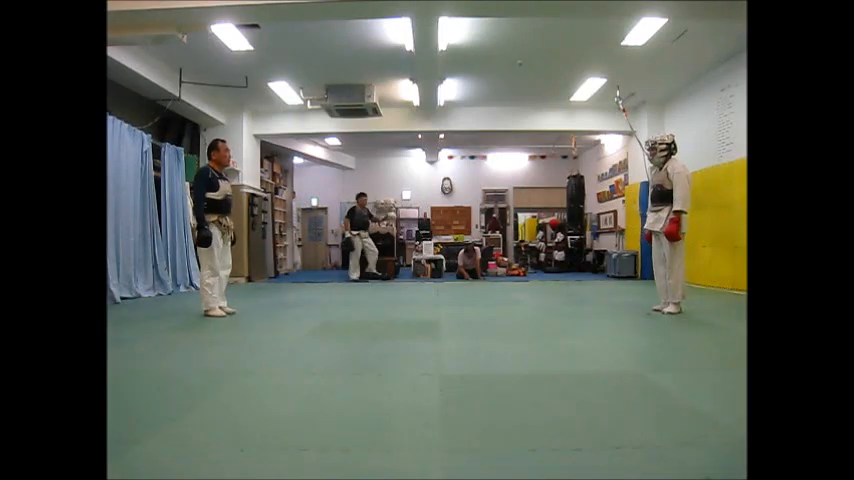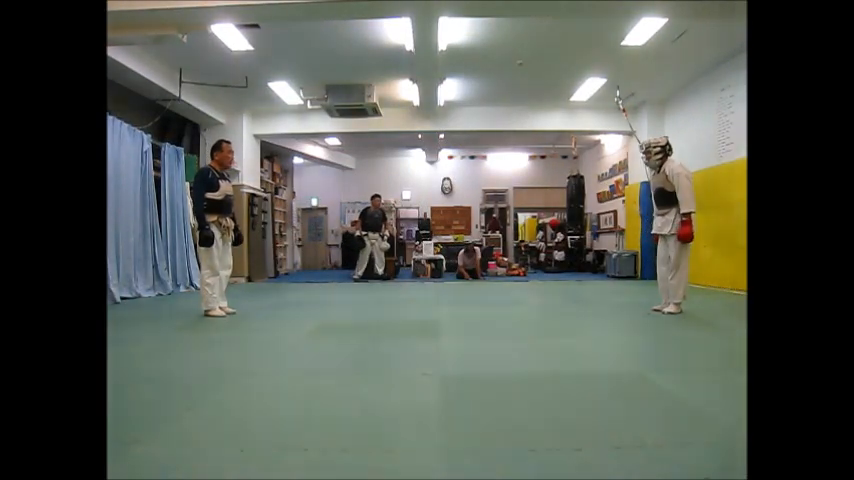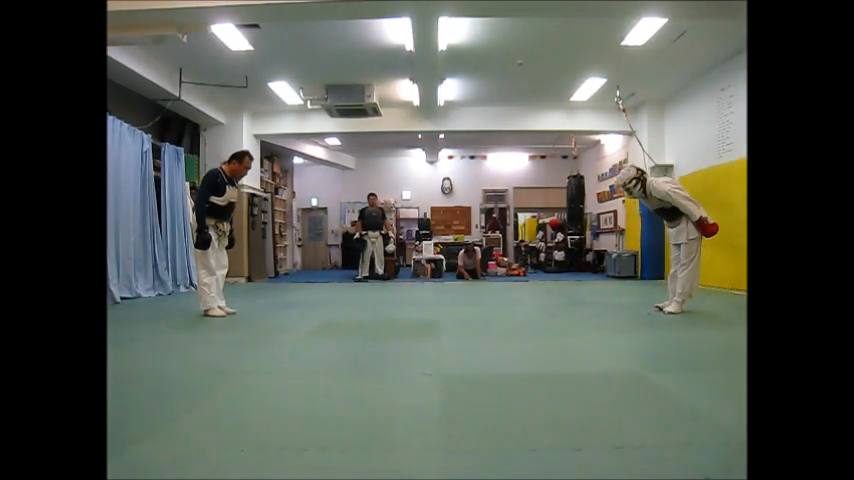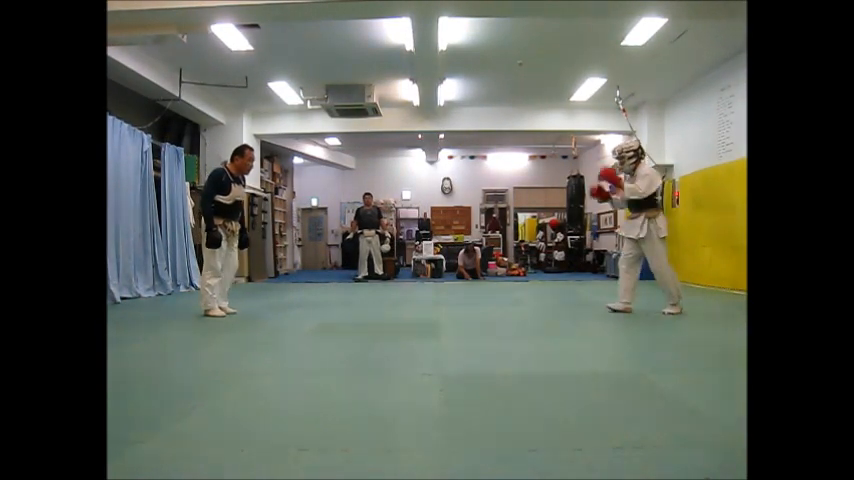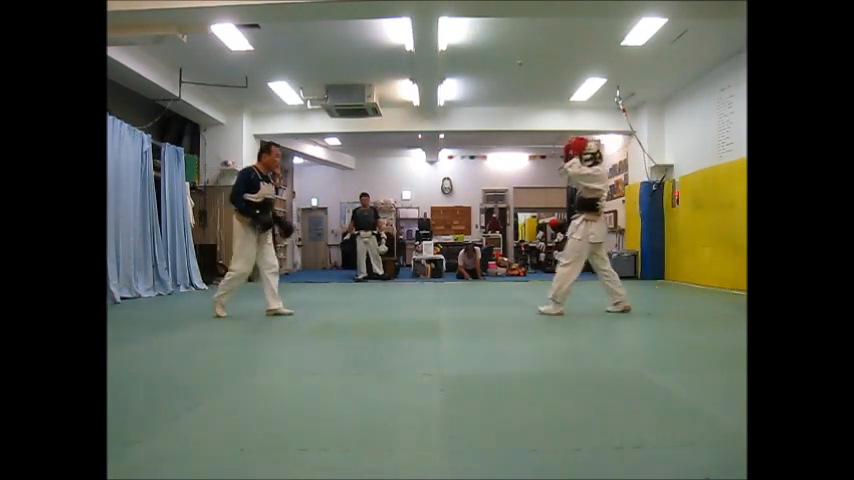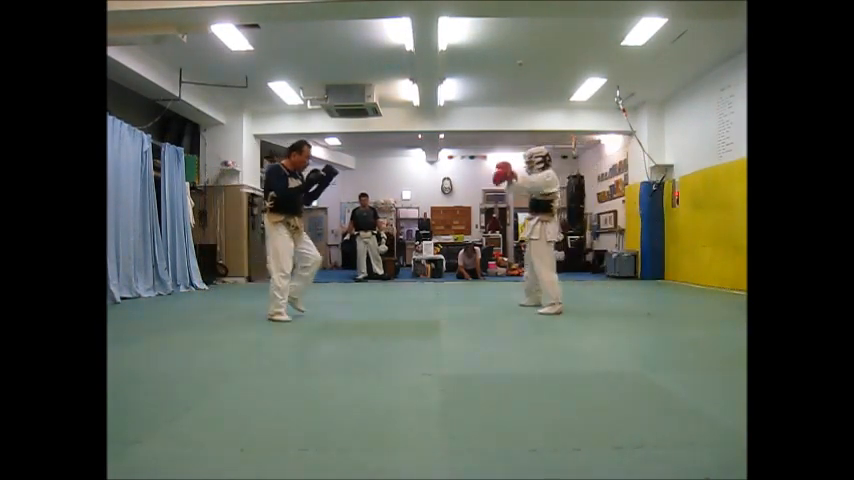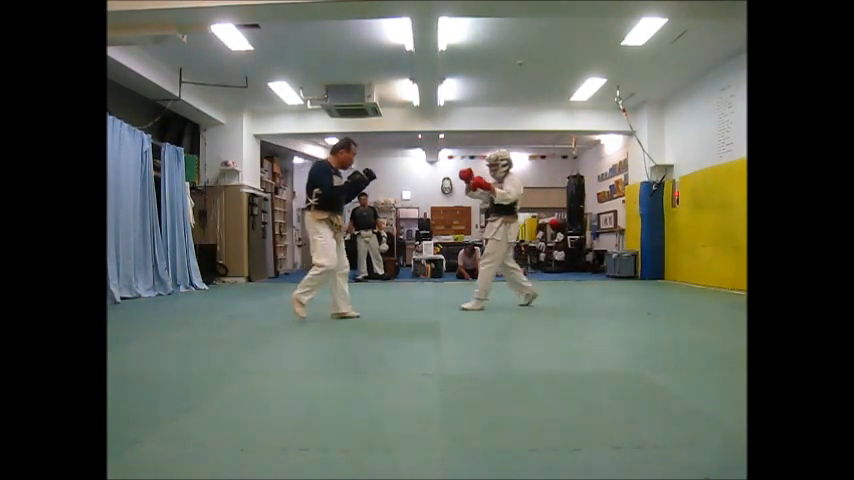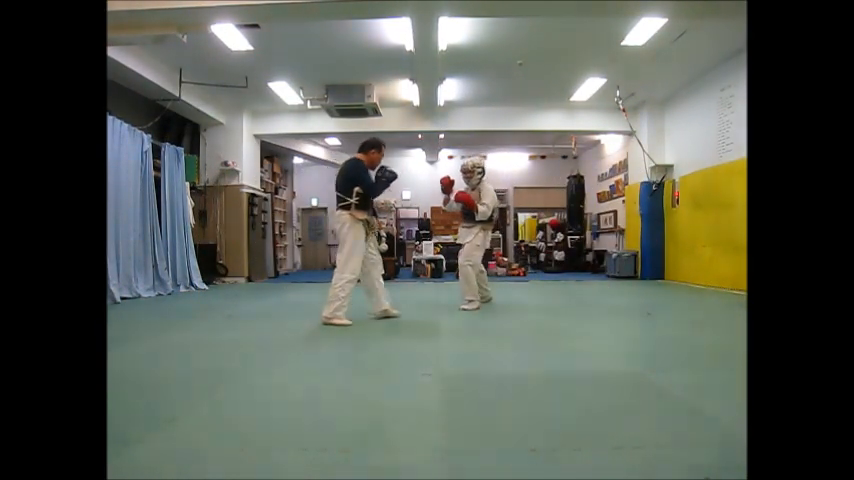
dt=0.5s
person 1, frame 1
left shoulder: (223, 177)
right shoulder: (204, 174)
right elbow: (198, 203)
left wrist: (231, 227)
right wrist: (202, 227)
left hip: (223, 226)
right hip: (210, 225)
left knee: (224, 267)
right knee: (210, 267)
left ankle: (220, 303)
right ankle: (210, 306)
person 1, frame 2
left shoulder: (225, 177)
right shoulder: (204, 174)
right elbow: (198, 203)
left wrist: (235, 227)
right wrist: (203, 228)
left hip: (225, 227)
right hip: (211, 225)
left knee: (224, 267)
right knee: (210, 268)
left ankle: (220, 303)
right ankle: (210, 306)
person 1, frame 3
left shoulder: (233, 180)
right shoulder: (213, 176)
right elbow: (200, 203)
left wrist: (230, 231)
right wrist: (202, 230)
left hip: (220, 227)
right hip: (207, 226)
left knee: (220, 267)
right knee: (207, 267)
left ankle: (219, 304)
right ankle: (209, 306)
person 1, frame 4
left shoulder: (241, 179)
right shoulder: (218, 175)
right elbow: (205, 203)
left wrist: (243, 230)
right wrist: (211, 229)
left hip: (231, 227)
right hip: (216, 226)
left knee: (230, 267)
right knee: (213, 268)
left ankle: (221, 303)
right ankle: (210, 306)
person 1, frame 5
left shoulder: (269, 178)
right shoulder: (248, 174)
right elbow: (235, 198)
left wrist: (280, 221)
right wrist: (255, 216)
left hip: (264, 227)
right hip: (246, 225)
left knee: (270, 266)
right knee: (241, 268)
left ankle: (274, 305)
right ankle: (219, 302)
person 1, frame 6
left shoulder: (297, 174)
right shoulder: (275, 171)
left elbow: (307, 200)
right elbow: (284, 195)
left wrist: (323, 183)
right wrist: (307, 184)
left hip: (295, 225)
right hip: (278, 224)
left knee: (313, 259)
right knee: (281, 269)
left ankle: (293, 295)
right ankle: (276, 311)
person 1, frame 7
left shoulder: (335, 172)
right shoulder: (320, 167)
left elbow: (343, 199)
right elbow: (329, 193)
left wrist: (360, 184)
right wrist: (352, 182)
left hip: (333, 223)
right hip: (318, 221)
left knee: (341, 267)
right knee: (326, 264)
left ankle: (341, 308)
right ankle: (300, 297)
person 1, frame 8
left shoulder: (356, 166)
right shoulder: (356, 165)
right elbow: (371, 191)
left wrist: (380, 179)
right wrist: (386, 180)
left hip: (359, 222)
right hip: (351, 221)
left knee: (373, 265)
right knee: (348, 270)
left ankle: (382, 307)
right ankle: (332, 314)
person 2, frame 1
left shoulder: (676, 168)
right shoulder: (655, 170)
left elbow: (681, 197)
left wrist: (675, 221)
right wrist: (649, 225)
left hip: (670, 221)
right hip: (657, 222)
left knee: (673, 263)
right knee: (659, 264)
left ankle: (675, 303)
right ankle: (665, 301)
person 2, frame 2
left shoulder: (675, 169)
right shoulder: (655, 173)
left elbow: (686, 198)
left wrist: (686, 223)
right wrist: (657, 226)
left hip: (677, 222)
right hip: (663, 224)
left knee: (676, 264)
right knee: (663, 264)
left ankle: (675, 303)
right ankle: (666, 301)
person 2, frame 3
left shoulder: (661, 187)
right shoulder: (643, 194)
left elbow: (688, 204)
left wrist: (704, 224)
left hip: (691, 225)
right hip: (675, 228)
left knee: (687, 264)
right knee: (676, 265)
left ankle: (678, 303)
right ankle: (673, 300)
person 2, frame 4
left shoulder: (647, 173)
right shoulder: (631, 177)
left elbow: (637, 192)
right elbow: (623, 201)
left wrist: (617, 183)
right wrist: (607, 194)
left hip: (650, 225)
right hip: (635, 225)
left knee: (660, 266)
right knee: (626, 264)
left ankle: (675, 303)
right ankle: (625, 302)
person 2, frame 5
left shoulder: (598, 173)
right shoulder: (589, 174)
left elbow: (571, 172)
right elbow: (568, 172)
left wrist: (574, 155)
right wrist: (570, 155)
left hip: (587, 226)
right hip: (588, 226)
left knee: (567, 264)
right knee: (601, 266)
left ankle: (555, 304)
right ankle: (621, 301)
person 2, frame 6
left shoulder: (549, 176)
right shoulder: (540, 178)
left elbow: (527, 181)
right elbow: (523, 186)
left wrist: (508, 174)
right wrist: (508, 176)
left hip: (543, 225)
right hip: (538, 225)
left knee: (543, 265)
right knee: (531, 263)
left ankle: (555, 303)
right ankle: (533, 298)
person 2, frame 7
left shoulder: (512, 181)
right shoulder: (497, 182)
left elbow: (507, 196)
right elbow: (477, 194)
left wrist: (486, 186)
right wrist: (469, 182)
left hip: (504, 227)
right hip: (497, 226)
left knee: (487, 262)
right knee: (506, 263)
left ankle: (479, 301)
right ankle: (528, 291)
person 2, frame 8
left shoulder: (487, 189)
right shoulder: (466, 190)
left elbow: (485, 212)
right elbow: (450, 207)
left wrist: (471, 203)
right wrist: (447, 193)
left hip: (479, 233)
right hip: (466, 231)
left knee: (465, 263)
right knee: (474, 266)
left ankle: (473, 300)
right ankle: (485, 295)
